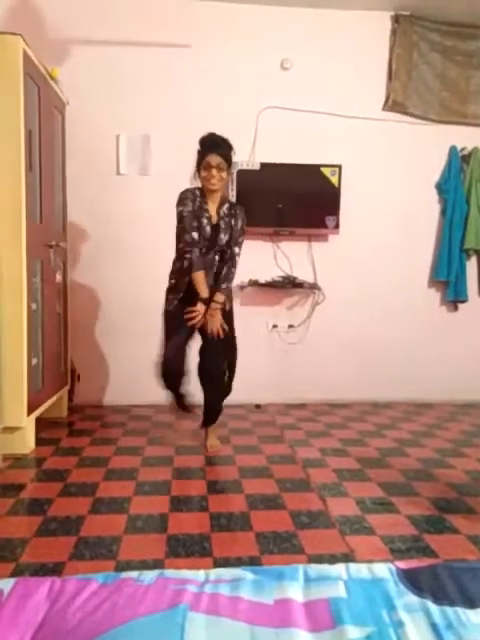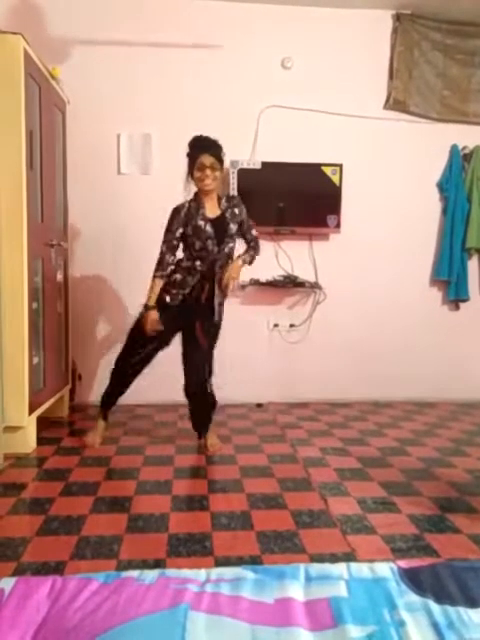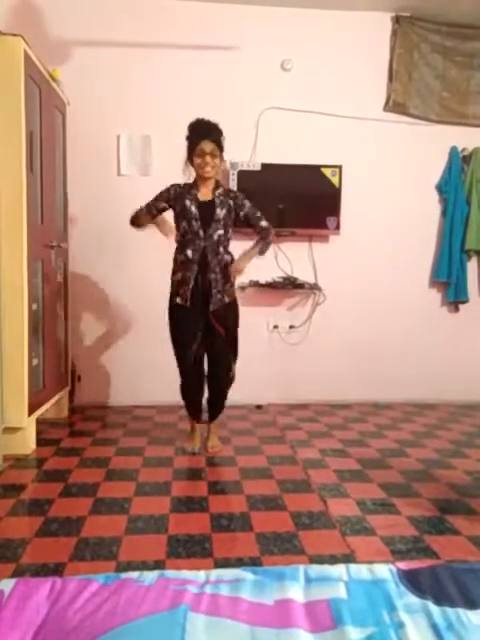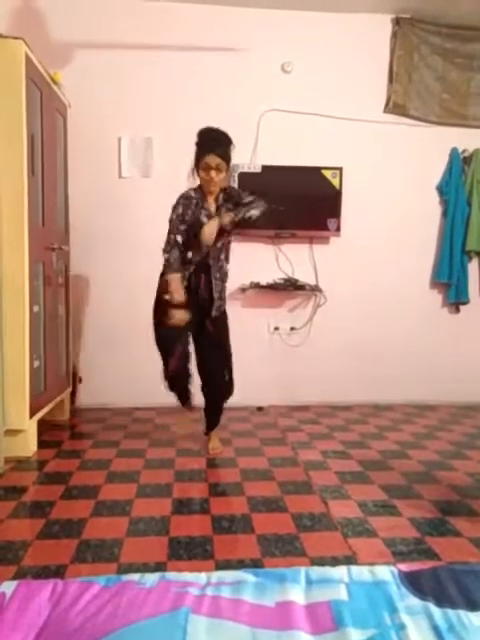
dt=0.4s
person 1, frame 1
left shoulder: (236, 212)
right shoulder: (188, 199)
left elbow: (231, 262)
right elbow: (192, 249)
left wrist: (217, 306)
right wrist: (204, 300)
left hip: (218, 294)
right hip: (184, 291)
left knee: (218, 366)
right knee: (172, 360)
left ankle: (210, 427)
right ankle: (182, 406)
person 1, frame 2
left shoulder: (235, 206)
right shoulder: (182, 212)
left elbow: (254, 243)
right elbow: (164, 260)
left wrist: (237, 262)
right wrist: (150, 306)
left hip: (210, 299)
right hip: (177, 294)
left knee: (199, 370)
right knee: (133, 356)
left ankle: (205, 430)
right ankle: (102, 420)
person 1, frame 3
left shoulder: (233, 199)
right shoulder: (177, 194)
left elbow: (266, 231)
right elbow: (136, 218)
left wrist: (248, 255)
right wrist: (155, 219)
left hip: (221, 291)
right hip: (185, 290)
left knee: (222, 361)
right knee: (189, 361)
left ankle: (213, 426)
right ankle: (195, 424)
person 1, frame 4
left shoulder: (232, 196)
right shoulder: (187, 201)
left elbow: (257, 206)
right elbow: (172, 252)
left wrist: (219, 221)
right wrist: (176, 302)
left hip: (211, 296)
right hip: (177, 292)
left knee: (218, 371)
right knee: (175, 364)
left ankle: (212, 431)
right ankle: (186, 406)
